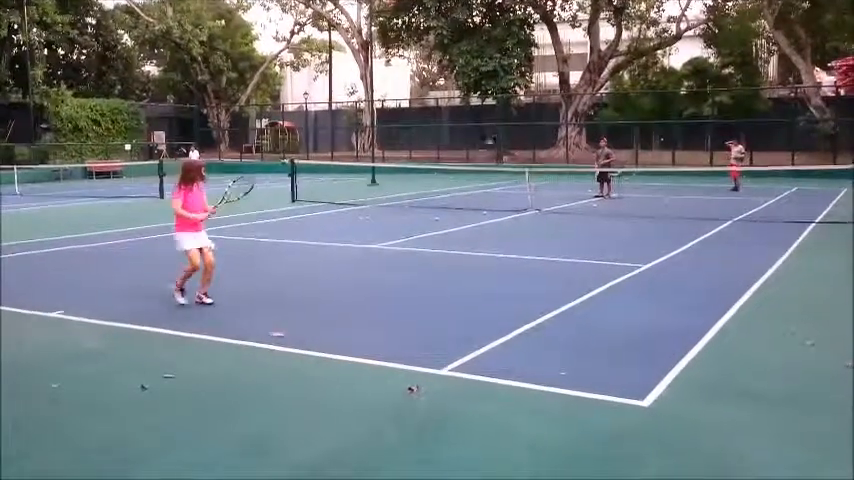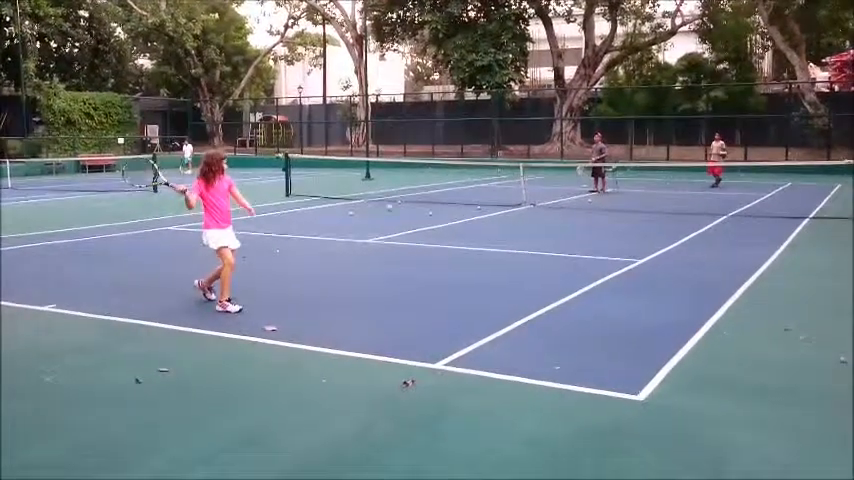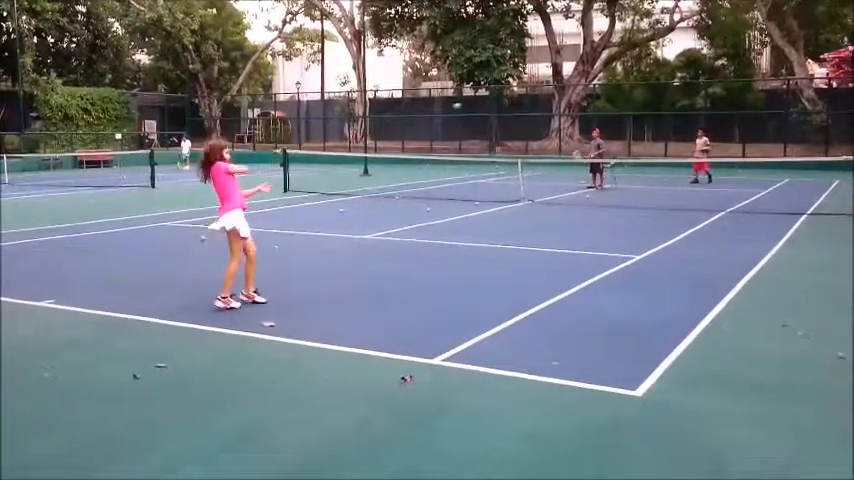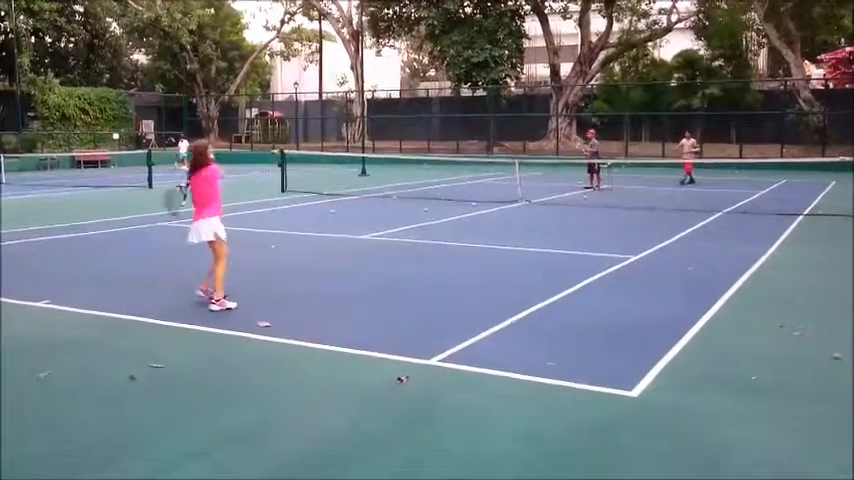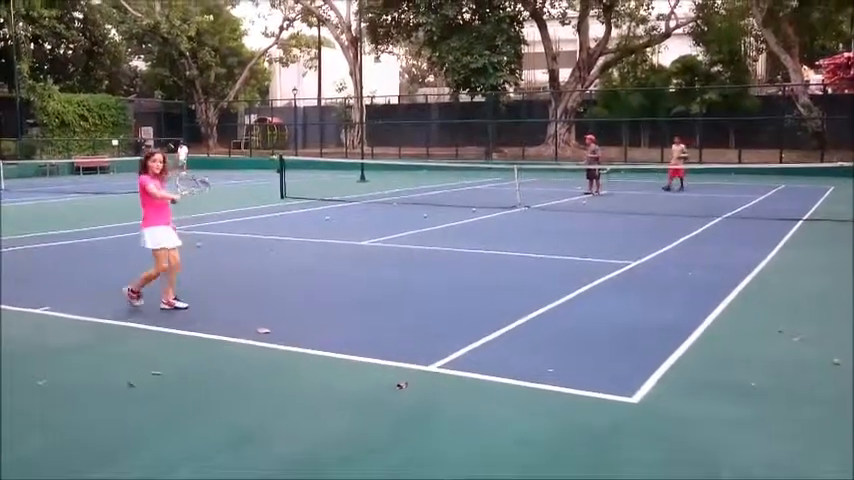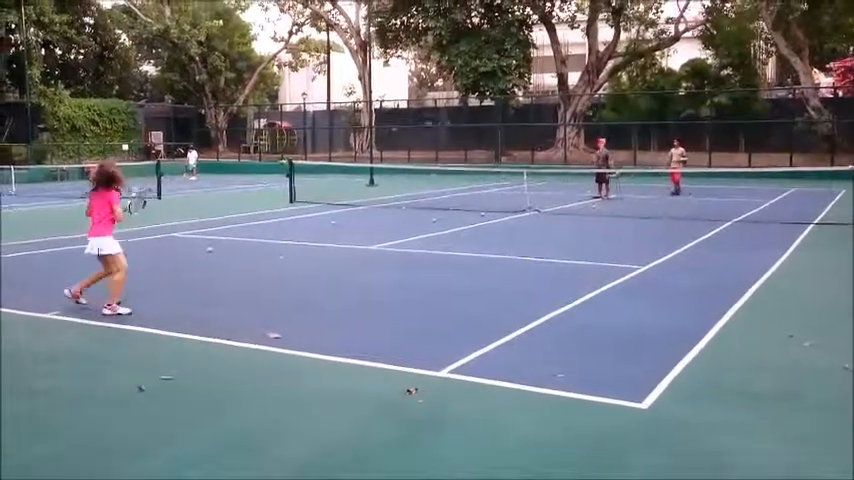
dt=0.5s
person 1, frame 1
left shoulder: (199, 187)
right shoulder: (181, 189)
left elbow: (204, 207)
right elbow: (176, 210)
left wrist: (210, 210)
right wrist: (196, 217)
left hip: (199, 231)
right hip: (185, 233)
left knee: (210, 263)
right knee: (195, 264)
left ankle: (202, 293)
right ankle: (179, 285)
person 1, frame 2
left shoulder: (226, 180)
right shoulder: (201, 183)
left elbow: (238, 198)
right elbow: (191, 206)
left wrist: (247, 206)
right wrist: (185, 193)
left hip: (227, 228)
right hip: (213, 229)
left knee: (226, 264)
right knee: (229, 262)
left ankle: (204, 284)
right ankle: (223, 301)
person 1, frame 3
left shoulder: (222, 171)
right shoulder: (219, 167)
left elbow: (238, 194)
right elbow: (243, 169)
left wrist: (258, 189)
right wrist: (234, 168)
left hip: (236, 214)
right hip: (232, 215)
left knee: (252, 253)
right knee: (236, 258)
left ankle: (249, 292)
right ankle: (224, 297)
person 1, frame 4
left shoulder: (194, 176)
right shoulder: (213, 169)
left elbow: (197, 201)
right elbow: (220, 175)
left hip: (200, 221)
right hip: (209, 220)
left knee: (222, 255)
right knee: (221, 259)
left ankle: (206, 287)
right ankle: (217, 300)
person 1, frame 5
left shoulder: (159, 180)
right shoulder: (144, 178)
right elbow: (158, 194)
left wrist: (170, 222)
right wrist: (174, 197)
left hip: (165, 227)
right hip: (153, 229)
left knee: (175, 263)
right knee: (162, 267)
left ankle: (168, 299)
right ankle: (133, 290)
person 1, frame 6
left shoulder: (95, 193)
right shoulder: (113, 194)
left elbow: (88, 213)
right elbow: (118, 217)
right wrist: (120, 212)
left hip: (96, 236)
right hip: (102, 237)
left knee: (109, 269)
right knee: (121, 268)
left ankle: (76, 291)
right ankle: (111, 305)
